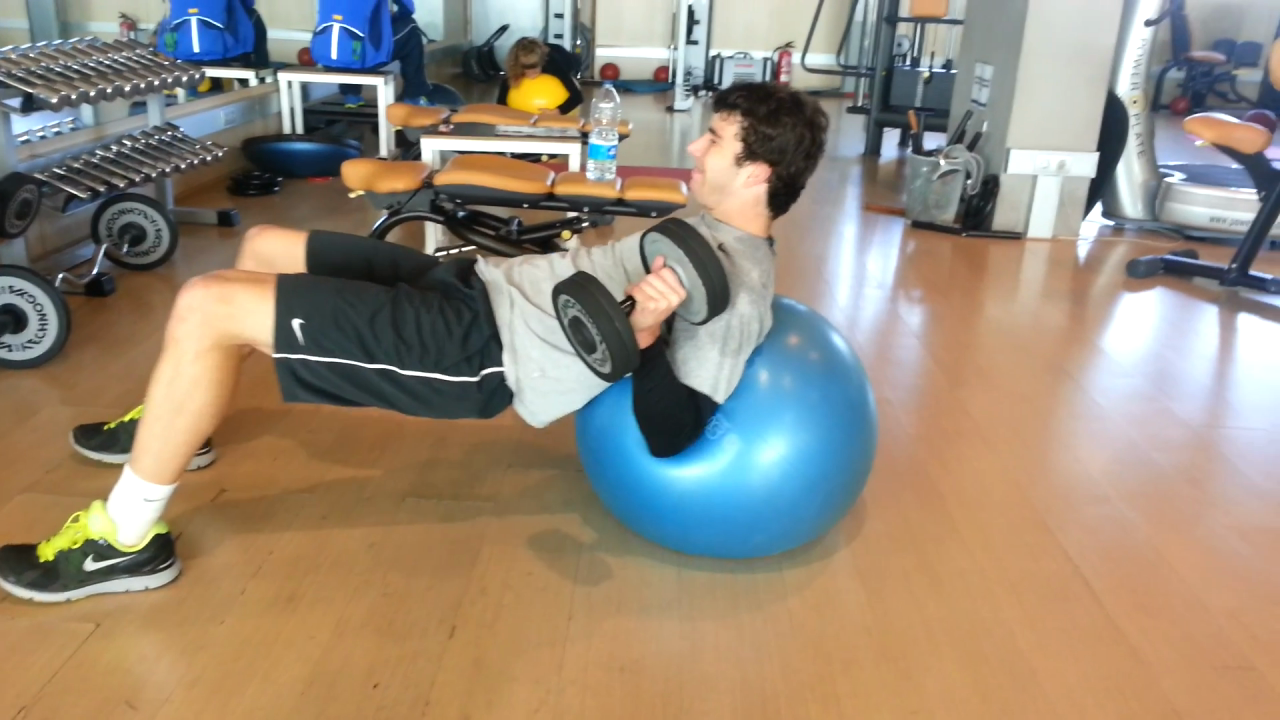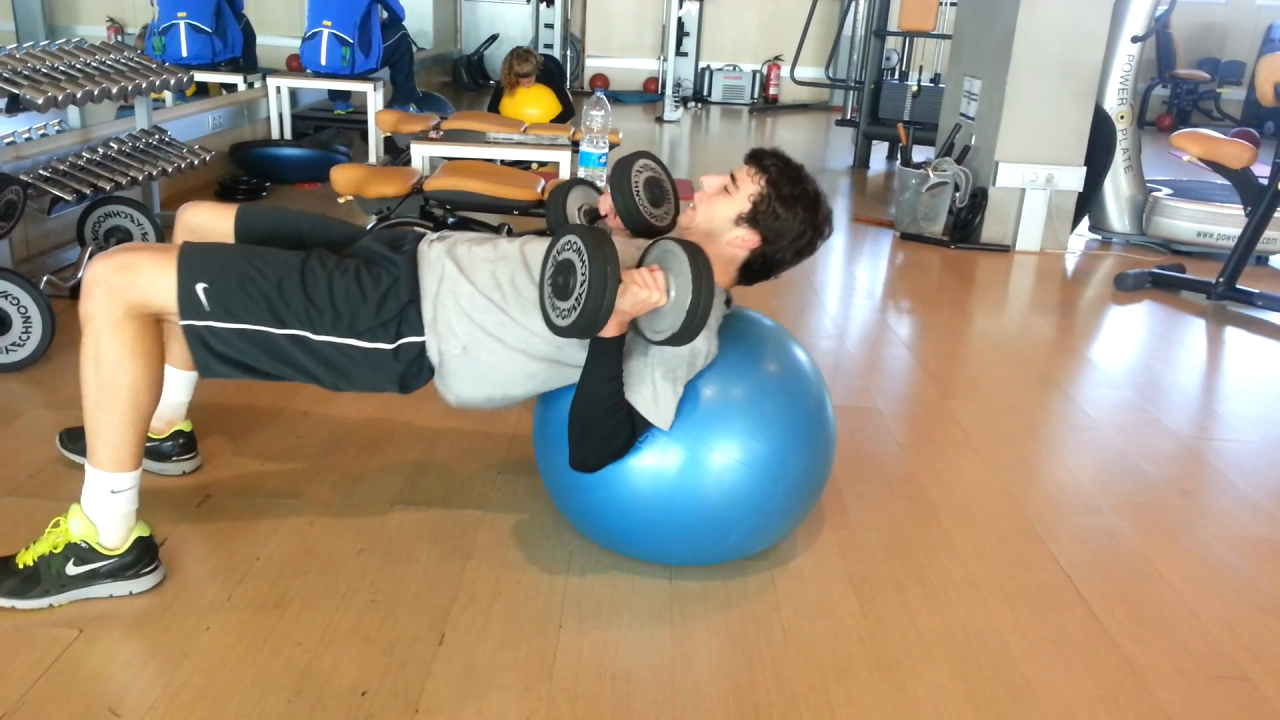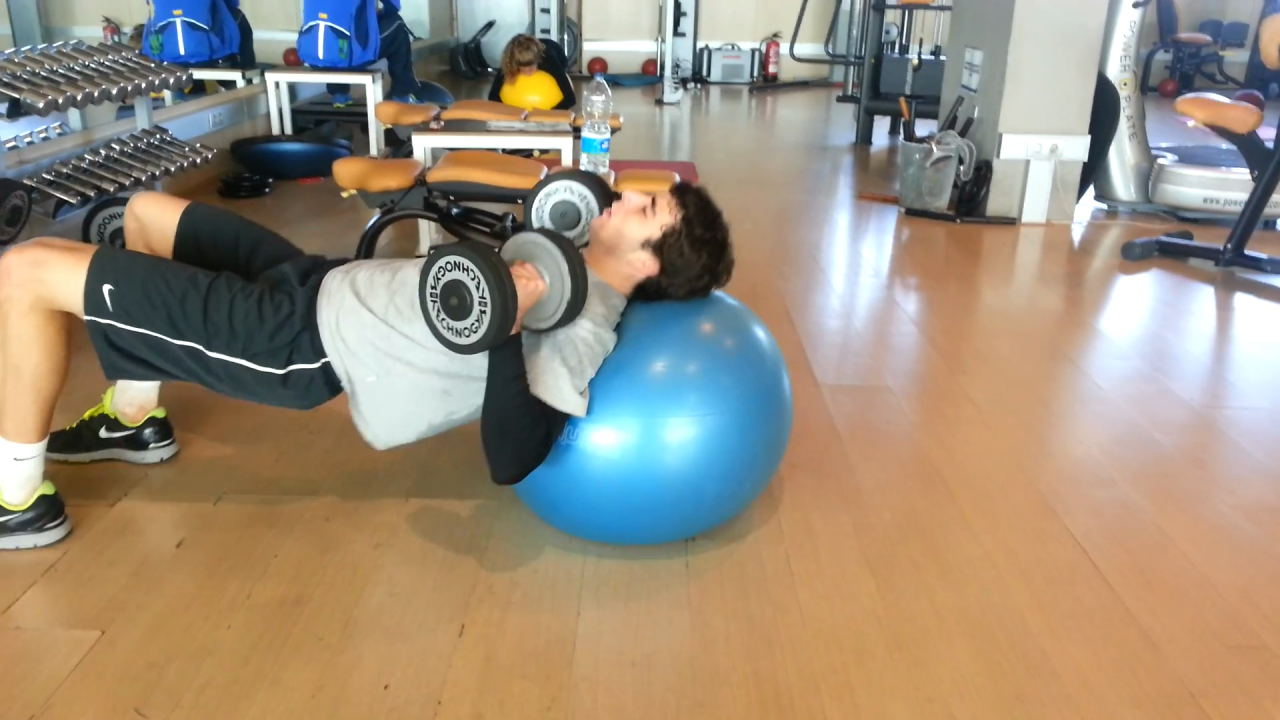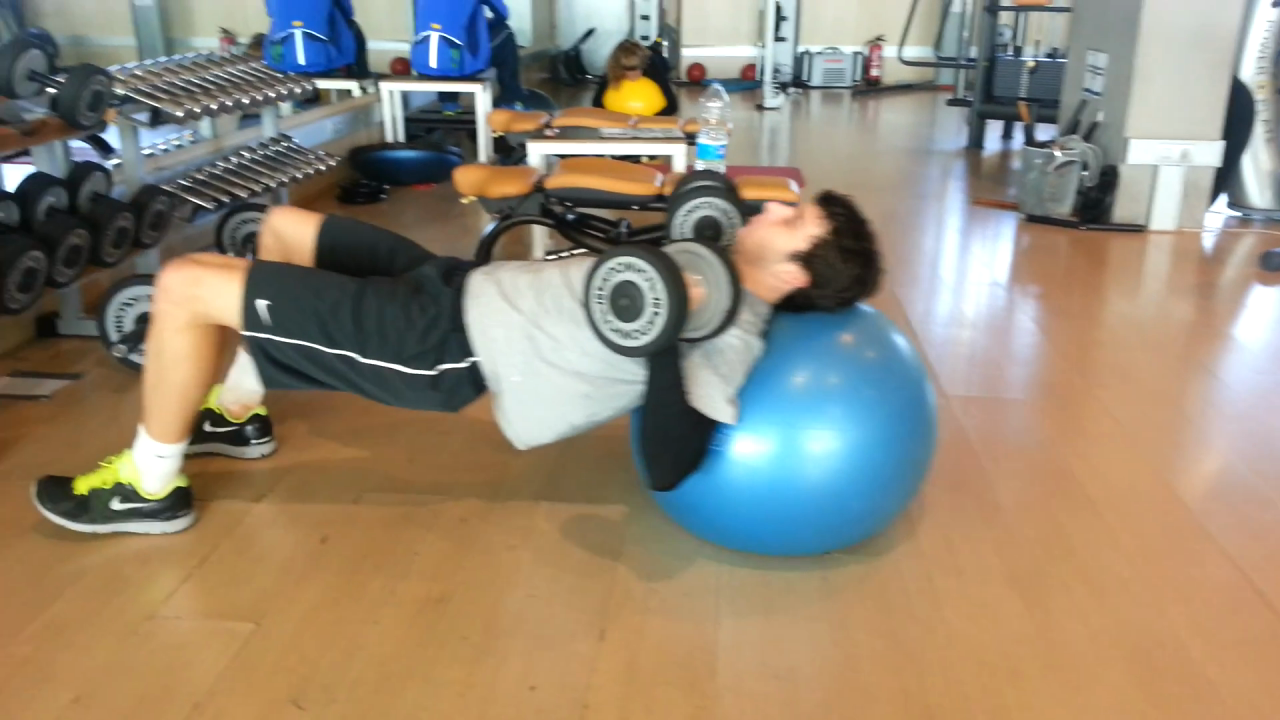
dt=0.7s
person 1, frame 1
left shoulder: (738, 295)
right shoulder: (714, 238)
left elbow: (669, 434)
left wrist: (646, 331)
left hip: (473, 346)
right hip: (472, 288)
left knee: (205, 304)
right knee: (262, 245)
left ankle: (126, 539)
right ankle: (175, 423)
person 1, frame 2
left shoulder: (687, 329)
right shoulder: (674, 265)
left elbow: (592, 448)
left wrist: (613, 326)
right wrist: (617, 233)
left hip: (400, 317)
right hip: (413, 262)
left knee: (114, 281)
right knee: (197, 222)
left ankle: (108, 539)
right ankle: (161, 429)
person 1, frame 3
left shoulder: (580, 331)
right shoulder: (577, 277)
left elbow: (512, 460)
left wrist: (508, 327)
left hip: (303, 336)
right hip: (323, 286)
right knee: (145, 211)
right ankle: (135, 418)
person 1, frame 4
left shoulder: (730, 338)
left elbow: (667, 466)
left wrist: (668, 334)
left hip: (446, 341)
right hip: (466, 288)
left knee: (186, 285)
right knee: (284, 225)
left ankle: (150, 485)
right ankle: (237, 412)
